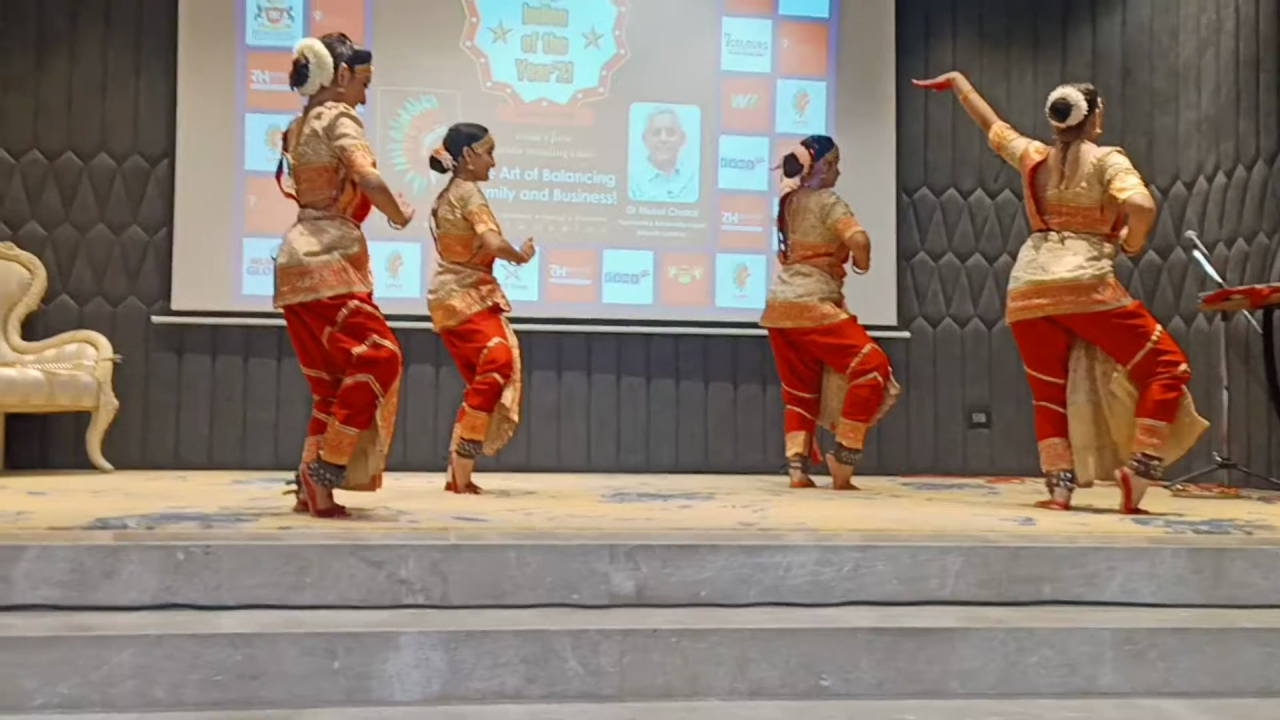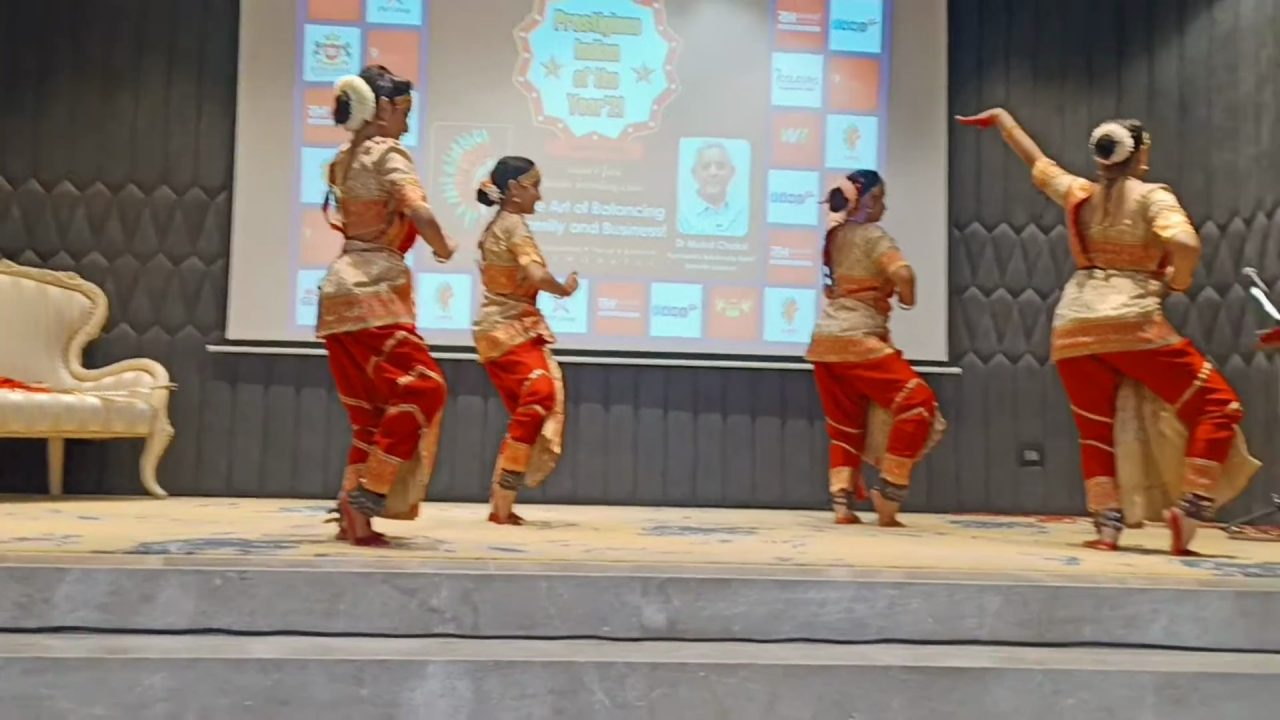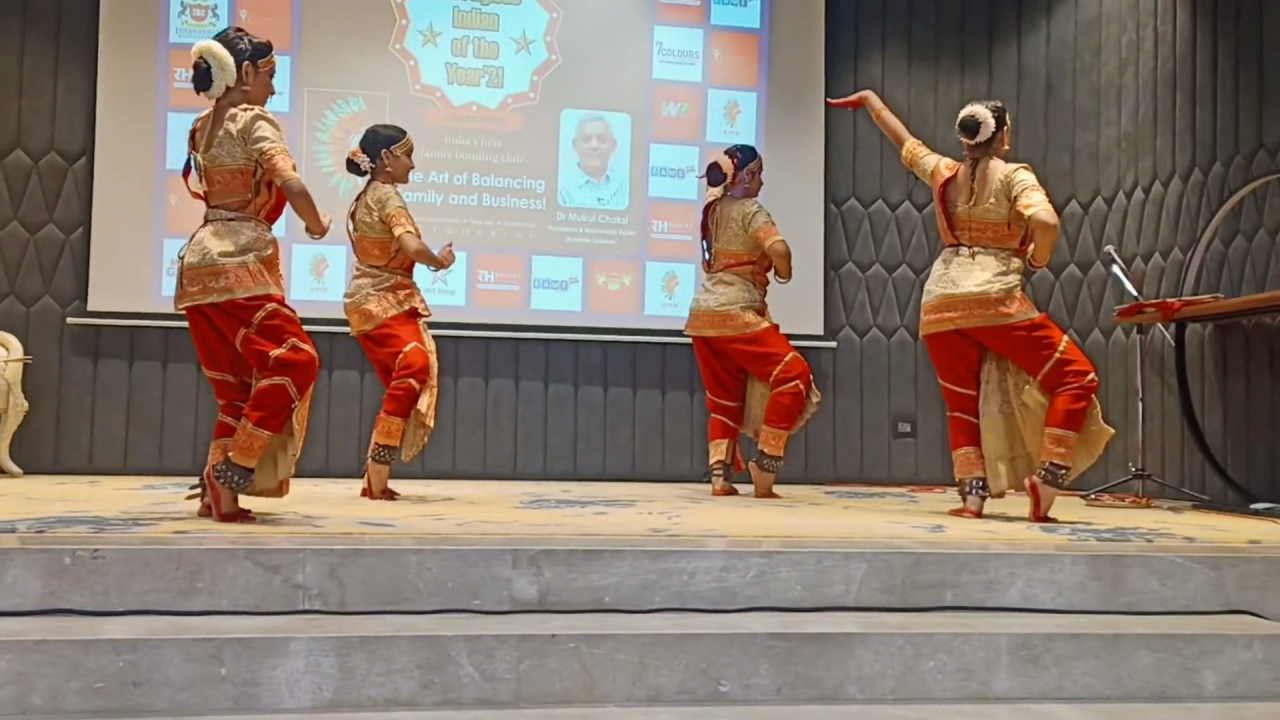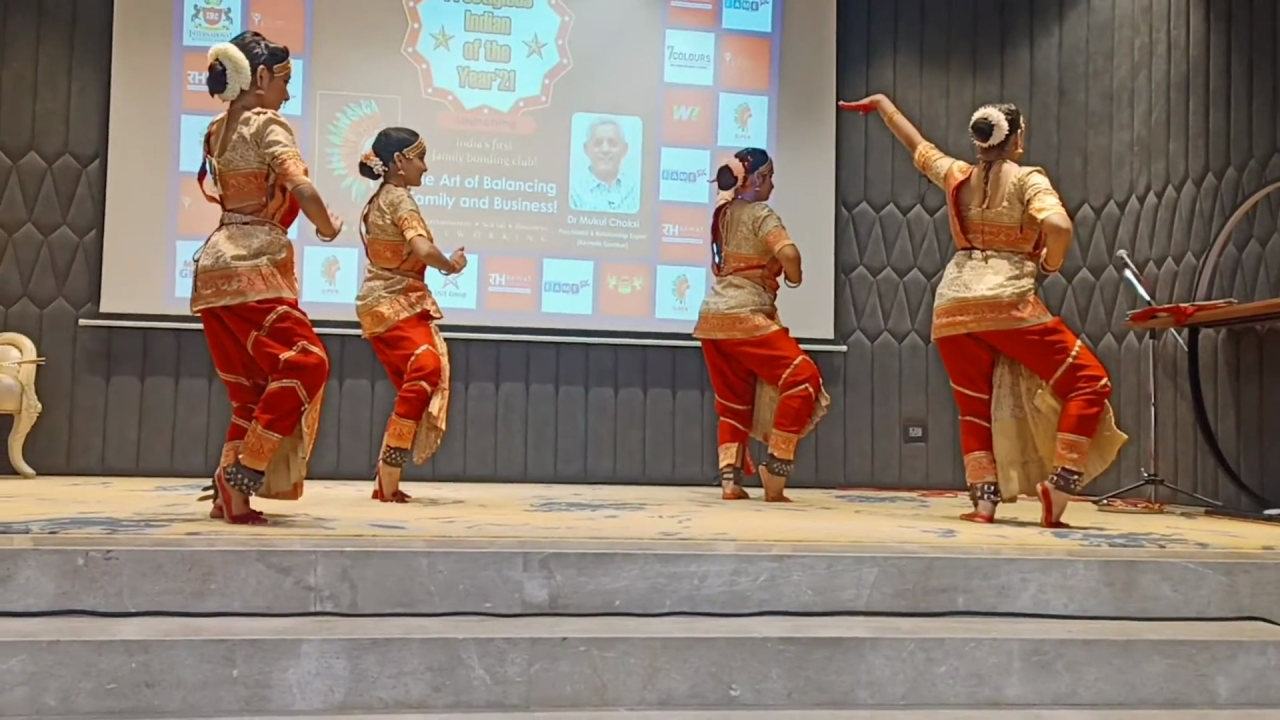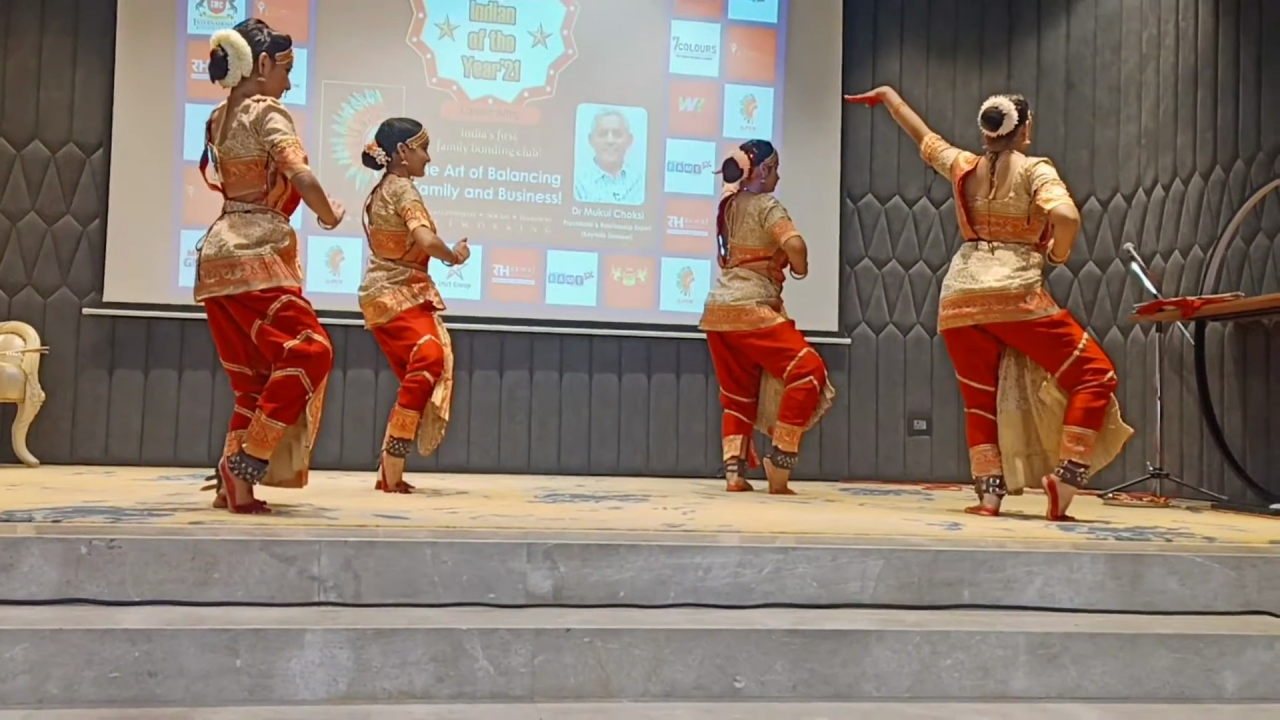
dt=1s
person 1, frame 1
left shoulder: (300, 125)
right shoulder: (339, 118)
right elbow: (368, 178)
right wrist: (399, 214)
left hip: (300, 260)
right hip: (327, 261)
left knee: (334, 379)
right knee: (377, 359)
left ankle: (312, 485)
right ankle: (324, 471)
person 1, frame 2
left shoulder: (344, 160)
right shoulder: (387, 153)
right elbow: (419, 213)
right wrist: (444, 249)
left hip: (341, 291)
right hip: (372, 291)
left knee: (373, 409)
right knee: (422, 389)
left ankle: (353, 511)
right ankle: (365, 498)
person 1, frame 3
left shoulder: (202, 126)
right shoulder: (254, 121)
right elbow: (291, 185)
right wrist: (316, 224)
left hip: (200, 263)
right hip: (238, 263)
left knee: (238, 385)
right knee: (294, 361)
left ankle: (218, 490)
right ankle: (230, 473)
person 1, frame 4
left shoulder: (218, 130)
right shoulder: (267, 124)
right elbow: (302, 189)
right wrist: (328, 227)
left hip: (216, 267)
right hip: (252, 267)
left knee: (253, 387)
right knee: (305, 365)
left ankle: (230, 491)
right ankle: (239, 478)
person 1, frame 5
left shoulder: (220, 117)
right shoulder: (267, 111)
right elbow: (300, 176)
right wrist: (330, 215)
left hip: (220, 255)
right hip: (255, 255)
left knee: (255, 376)
right knee: (309, 353)
left ankle: (235, 482)
right ankle: (244, 466)
person 2, frame 1
left shoulder: (1032, 156)
right shoulder: (1107, 160)
left elbow: (990, 123)
right elbow: (1142, 206)
left wrist: (957, 81)
right wrist: (1131, 243)
left hip: (1027, 290)
right hip: (1086, 285)
left knee: (1049, 394)
right knee: (1167, 368)
left ankle: (1059, 487)
right ankle: (1139, 468)
person 2, frame 2
left shoulder: (1077, 193)
right shoulder: (1152, 196)
left elbow: (1035, 159)
right elbow: (1185, 245)
left wrist: (1001, 117)
right wrist: (1177, 282)
left hip: (1073, 327)
right hip: (1131, 324)
left knee: (1096, 431)
right knee: (1217, 406)
left ankle: (1107, 527)
right ankle: (1187, 509)
person 2, frame 3
left shoulder: (942, 172)
right shoulder: (1014, 176)
left elbow: (903, 139)
right elbow: (1046, 222)
left wrist: (869, 98)
right wrist: (1037, 259)
left hip: (940, 303)
right hip: (995, 299)
left knee: (963, 403)
right knee: (1076, 378)
left ankle: (972, 497)
right ankle: (1047, 477)
person 2, frame 4
left shoulder: (955, 175)
right shoulder: (1027, 179)
left elbow: (915, 143)
right elbow: (1059, 226)
left wrist: (881, 102)
right wrist: (1051, 263)
left hip: (952, 307)
right hip: (1008, 303)
left knee: (975, 407)
right knee: (1089, 383)
left ankle: (983, 501)
right ankle: (1059, 483)
person 2, frame 5
left shoulder: (962, 166)
right shoulder: (1035, 170)
left elbow: (921, 134)
right elbow: (1066, 216)
left wrist: (886, 94)
right wrist: (1058, 254)
left hip: (959, 298)
right hip: (1015, 294)
left knee: (981, 399)
right knee: (1095, 376)
left ankle: (989, 494)
right ankle: (1066, 476)
person 3, frame 1
left shoulder: (446, 195)
right shoulder: (468, 192)
right elbow: (494, 244)
right wrist: (521, 256)
left hip: (453, 298)
right hip: (465, 297)
left knee: (484, 378)
right knee: (497, 363)
left ankle: (459, 471)
right ankle: (462, 468)
person 3, frame 2
left shoulder: (494, 226)
right shoulder: (514, 225)
right elbow: (538, 276)
right wrist: (565, 289)
left hip: (498, 329)
right hip: (511, 329)
left knee: (529, 407)
right knee: (539, 395)
left ankle: (501, 501)
right ankle: (503, 499)
person 3, frame 3
left shoulder: (364, 197)
right shoulder: (387, 196)
right elbow: (413, 247)
right wrist: (439, 262)
left hip: (371, 302)
right hip: (384, 303)
left knee: (403, 381)
right knee: (414, 368)
left ankle: (376, 475)
right ankle: (377, 474)
person 3, frame 4
left shoulder: (377, 200)
right shoulder: (400, 199)
right elbow: (424, 250)
right wrist: (451, 265)
left hip: (381, 304)
right hip: (396, 305)
left knee: (416, 381)
right knee: (425, 370)
left ankle: (387, 478)
right ankle: (388, 475)
person 3, frame 5
left shoulder: (379, 190)
right shoulder: (403, 189)
right elbow: (427, 241)
left wrist: (447, 253)
right wrist: (454, 256)
left hip: (385, 295)
right hip: (399, 295)
left knee: (419, 372)
right knee: (428, 359)
left ankle: (391, 469)
right ankle: (392, 467)
person 4, frame 1
left shoulder: (790, 201)
right shoulder: (827, 201)
right elbow: (859, 240)
right wrist: (862, 263)
left hip: (780, 304)
right hip: (813, 304)
left knee: (800, 389)
right knee: (872, 367)
left ankle: (797, 469)
right ankle: (843, 462)
person 4, frame 2
left shoulder: (836, 235)
right shoulder: (872, 235)
right elbow: (903, 274)
right wrist: (907, 298)
left hip: (825, 338)
right hip: (858, 338)
left knee: (845, 424)
right knee: (918, 402)
left ankle: (842, 504)
right ankle: (888, 497)
person 4, frame 3
left shoulder: (714, 209)
right shoulder: (750, 209)
right elbow: (779, 249)
right wrist: (784, 272)
left hip: (703, 314)
right hip: (736, 313)
left knee: (724, 398)
right knee: (794, 376)
left ankle: (719, 477)
right ankle: (764, 471)
person 4, frame 4
left shoulder: (724, 213)
right shoulder: (760, 213)
right elbow: (788, 253)
right wrist: (794, 276)
left hip: (713, 317)
right hip: (746, 316)
left knee: (734, 401)
right knee: (803, 379)
left ankle: (730, 481)
right ankle: (775, 475)
person 4, frame 5
left shoulder: (730, 205)
right shoulder: (766, 204)
right elbow: (794, 244)
right wrist: (800, 267)
left hip: (718, 308)
right hip: (751, 308)
left knee: (738, 393)
right knee: (808, 371)
left ankle: (734, 473)
right ankle: (778, 469)
